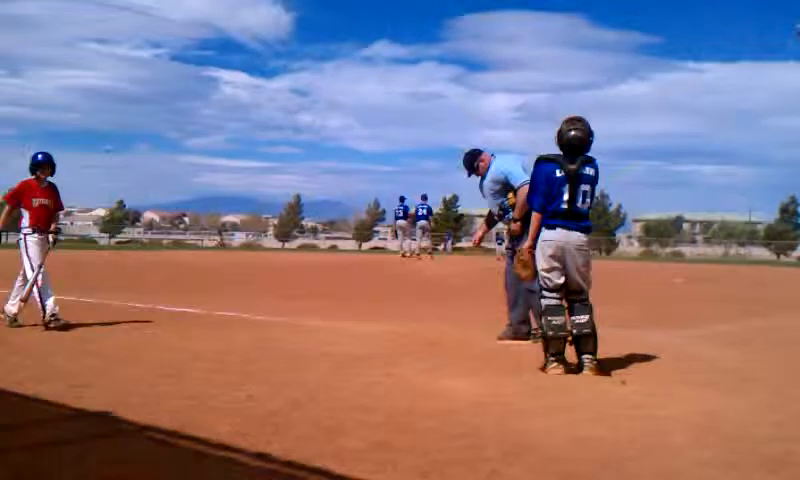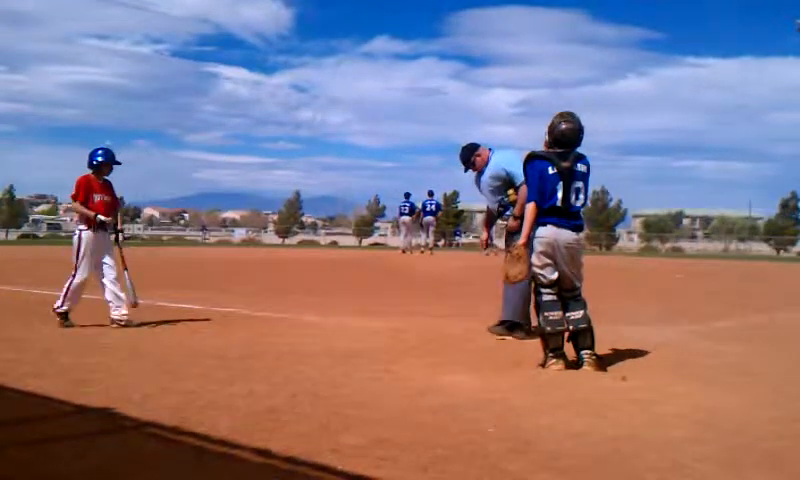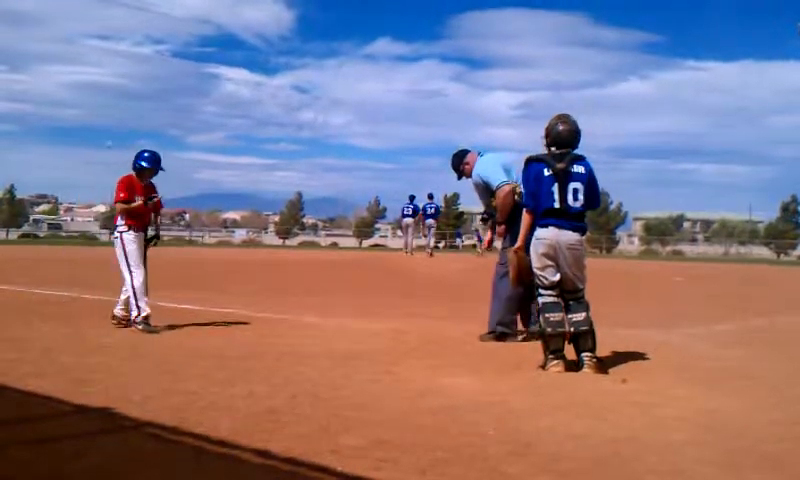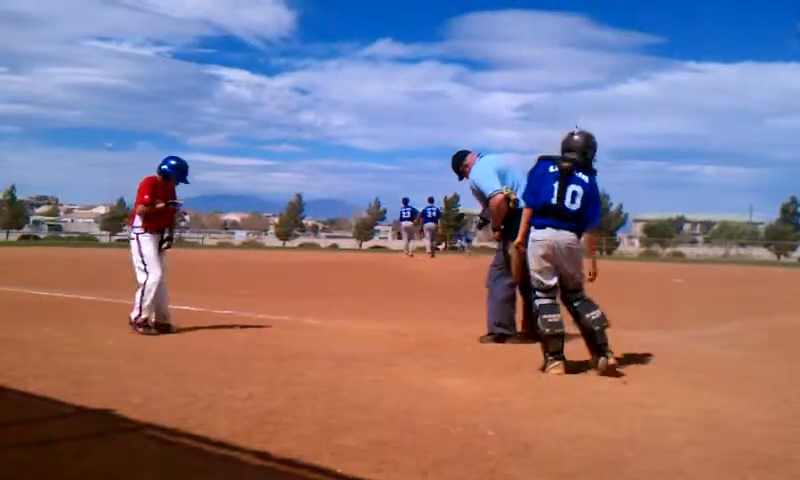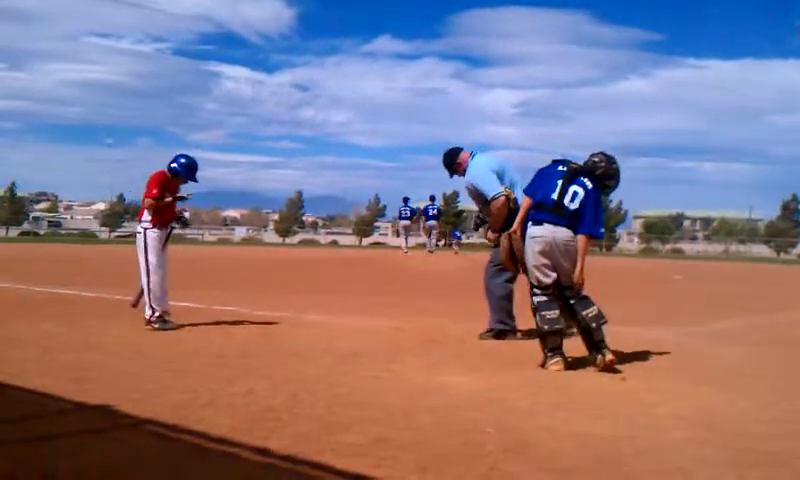
dt=0.5s
person 1, frame 1
left shoulder: (546, 166)
right shoulder: (591, 167)
left elbow: (539, 208)
left wrist: (530, 240)
left hip: (551, 236)
right hip: (580, 237)
left knee: (551, 296)
right knee: (579, 297)
left ankle: (555, 359)
right ankle: (588, 358)
person 1, frame 2
left shoulder: (538, 162)
right shoulder: (583, 163)
left elbow: (533, 202)
left wrist: (523, 237)
left hip: (544, 233)
right hip: (571, 235)
left knee: (547, 292)
right knee: (573, 293)
left ankle: (555, 355)
right ankle: (586, 354)
person 1, frame 3
left shoulder: (536, 165)
right shoulder: (584, 166)
left elbow: (530, 208)
right elbow: (593, 204)
left wrist: (521, 239)
left hip: (545, 235)
right hip: (574, 237)
left knee: (548, 294)
right knee: (575, 295)
left ankle: (555, 357)
right ankle: (587, 356)
person 1, frame 4
left shoulder: (543, 166)
right shoulder: (588, 178)
left elbow: (530, 205)
right elbow: (590, 225)
left wrist: (521, 235)
right wrist: (592, 259)
left hip: (541, 235)
right hip: (570, 238)
left knee: (545, 295)
right knee: (576, 295)
left ankle: (555, 358)
right ankle: (602, 353)
person 1, frame 5
left shoulder: (554, 168)
right shoulder: (593, 190)
left elbow: (529, 196)
right elbow: (584, 232)
left wrist: (517, 224)
right wrist: (579, 267)
left hip: (538, 231)
right hip: (566, 236)
left knee: (542, 292)
right knee: (572, 292)
left ankle: (554, 355)
right ankle: (600, 350)
person 2, frame 1
left shoulder: (505, 164)
right shoulder: (486, 180)
left elbow: (526, 189)
left wrist: (516, 220)
right wrist: (482, 230)
left hip: (529, 224)
right hip: (516, 229)
left knee: (531, 277)
right knee: (513, 278)
right ankle: (519, 326)
person 2, frame 2
left shoulder: (504, 159)
right shoulder: (481, 176)
left wrist: (516, 217)
right wrist: (486, 230)
left hip: (525, 220)
right hip: (514, 223)
left ankle: (513, 323)
right ankle: (517, 323)
person 2, frame 3
left shoulder: (481, 168)
right shoulder: (490, 160)
left elbow: (505, 191)
left wrist: (501, 222)
right wrist: (492, 229)
left hip: (522, 218)
left knee: (507, 274)
left ankle: (502, 330)
right ankle: (532, 325)
person 2, frame 4
left shoulder: (477, 172)
right shoulder: (491, 160)
left elbow: (498, 199)
left wrist: (496, 228)
right wrist: (499, 225)
left hip: (519, 222)
left knee: (501, 276)
left ankle: (502, 331)
right ankle: (533, 329)
person 2, frame 5
left shoulder: (475, 173)
right shoulder: (484, 158)
left elbow: (500, 201)
left wrist: (494, 229)
right wrist: (492, 225)
left hip: (515, 222)
left knee: (496, 274)
left ankle: (502, 328)
person 3, frame 1
left shoulder: (52, 188)
right shoulder: (24, 186)
left elbow: (55, 213)
left wrist: (54, 231)
left hip: (45, 236)
right hip: (30, 235)
left knee: (26, 276)
right knee: (40, 276)
right ankle: (50, 316)
person 3, frame 2
left shoulder: (108, 185)
right shoulder: (84, 181)
left elbow: (114, 208)
right elbow: (76, 206)
left wrist: (117, 228)
right wrist: (96, 217)
left hip: (103, 233)
right hip: (87, 232)
left knee: (111, 274)
right knee: (81, 274)
left ankle: (119, 315)
right ankle: (61, 309)
person 3, frame 3
left shoulder: (151, 186)
right shoulder: (126, 181)
left elbow: (156, 211)
right elbow: (119, 208)
left wrist: (156, 231)
right wrist: (142, 203)
left hip: (141, 234)
right hip: (125, 233)
left knee: (138, 276)
right knee: (136, 274)
left ankle: (119, 314)
right ankle: (138, 317)
person 3, frame 4
left shoulder: (170, 189)
right shoulder: (149, 183)
left elbow: (171, 214)
right elbow: (140, 210)
left wrist: (170, 235)
right wrist: (163, 205)
left hip: (158, 236)
right hip: (142, 235)
left knee: (161, 280)
right knee: (153, 275)
left ankle: (160, 321)
right ankle: (139, 319)
person 3, frame 5
left shoulder: (173, 184)
right shoulder: (158, 178)
right elbow: (148, 204)
left wrist: (177, 215)
right wrist: (171, 199)
left hip: (162, 231)
right hip: (149, 231)
left knee: (160, 275)
right knee: (152, 274)
left ankle: (161, 314)
right ankle: (153, 316)
